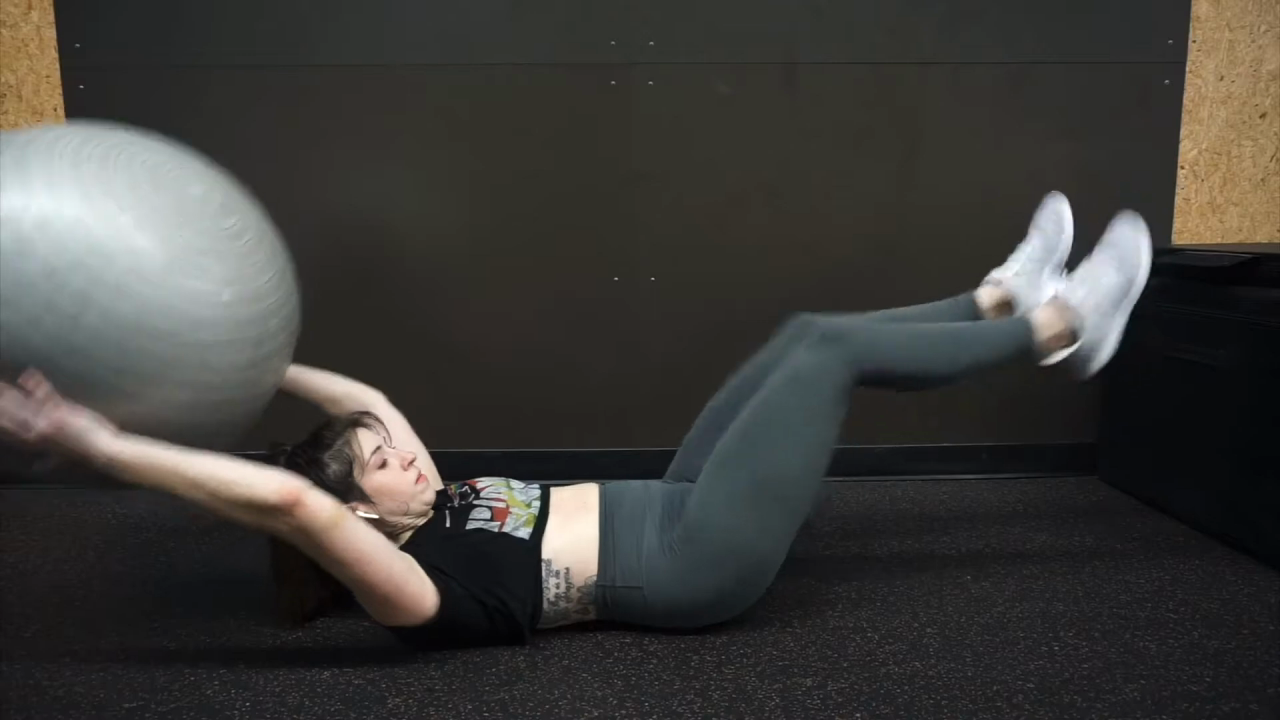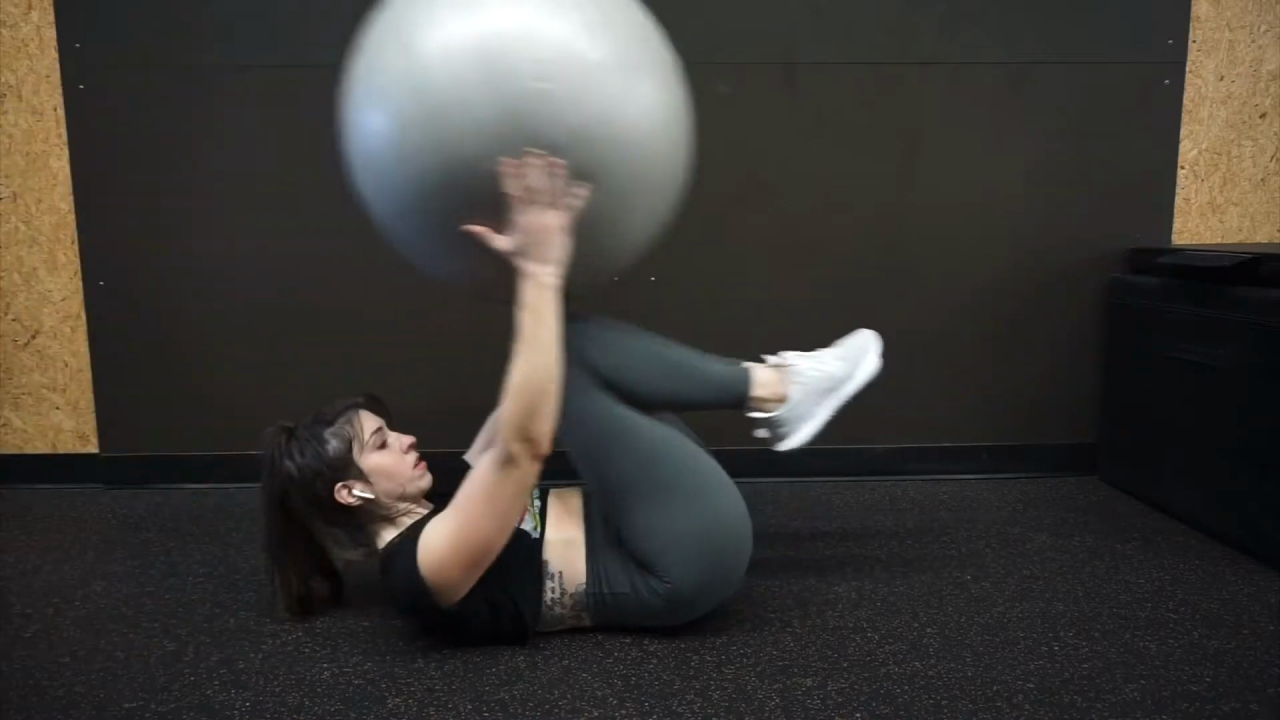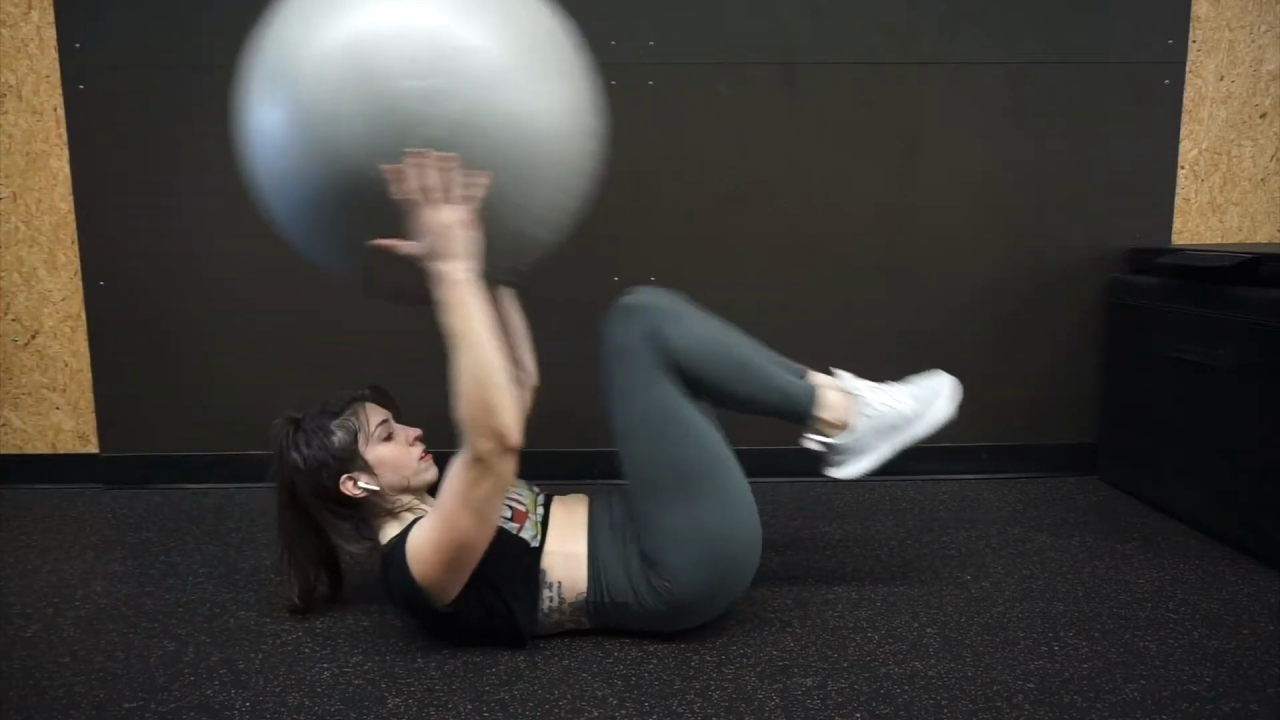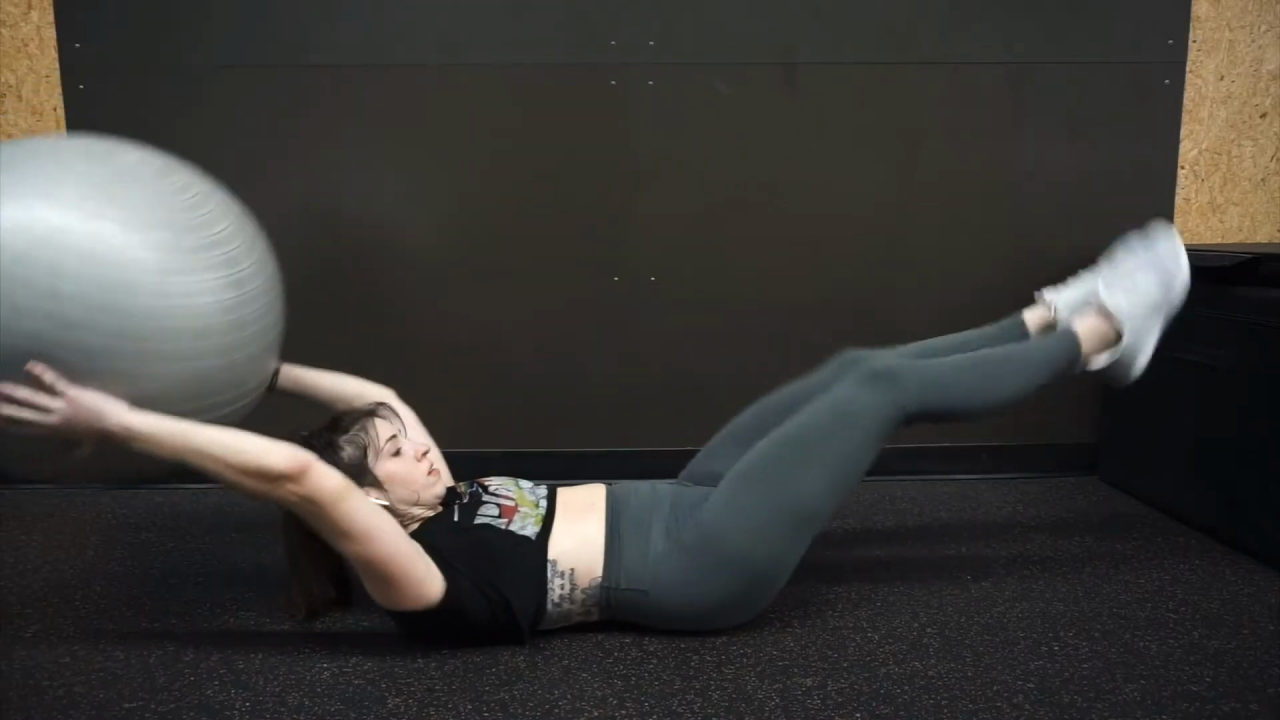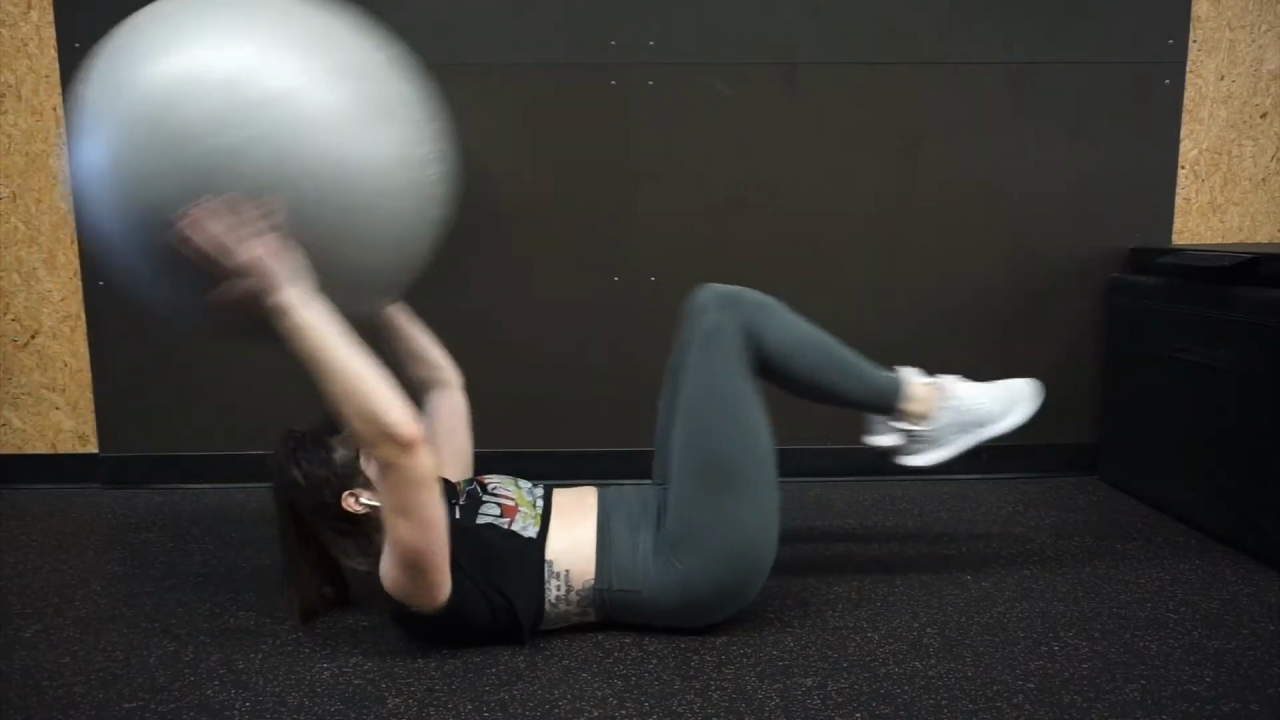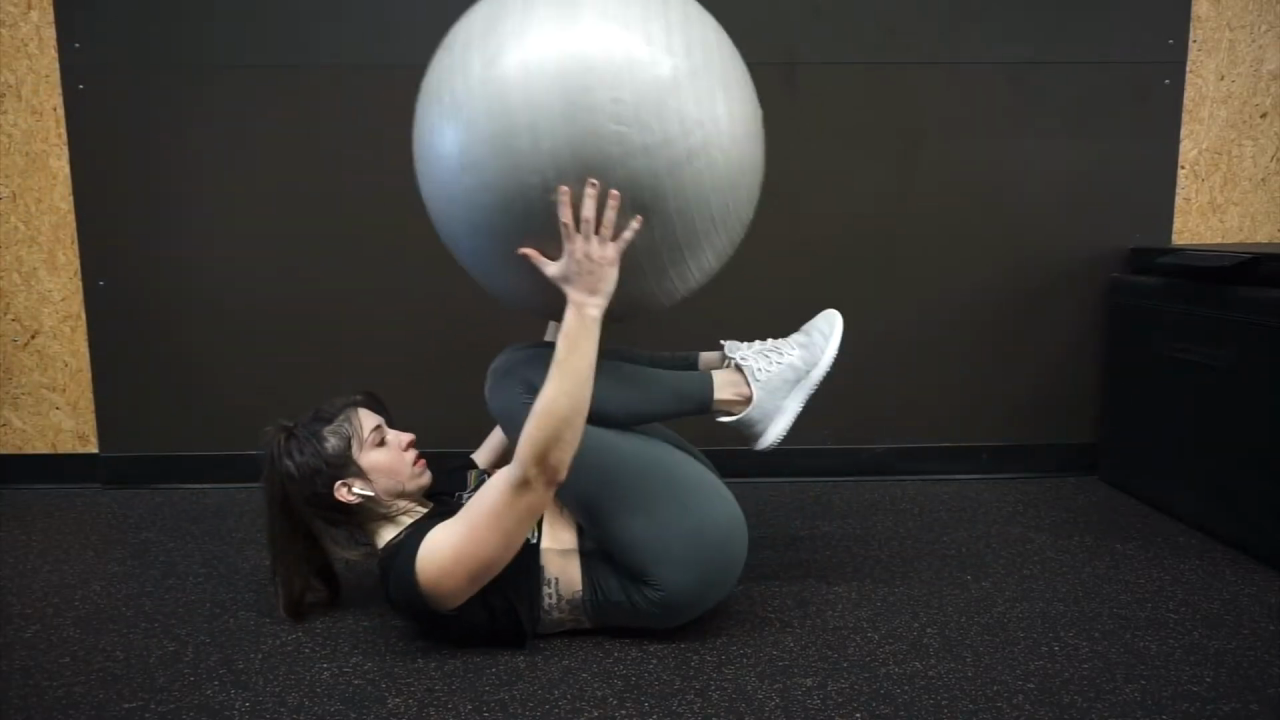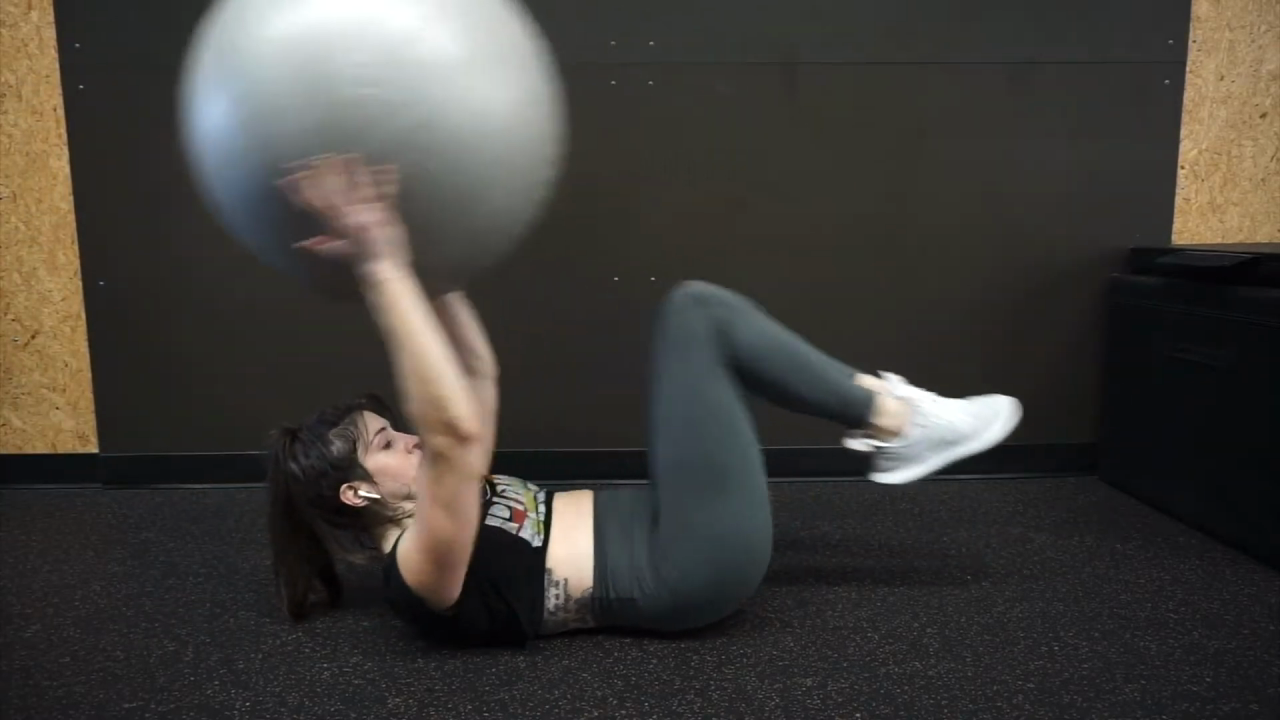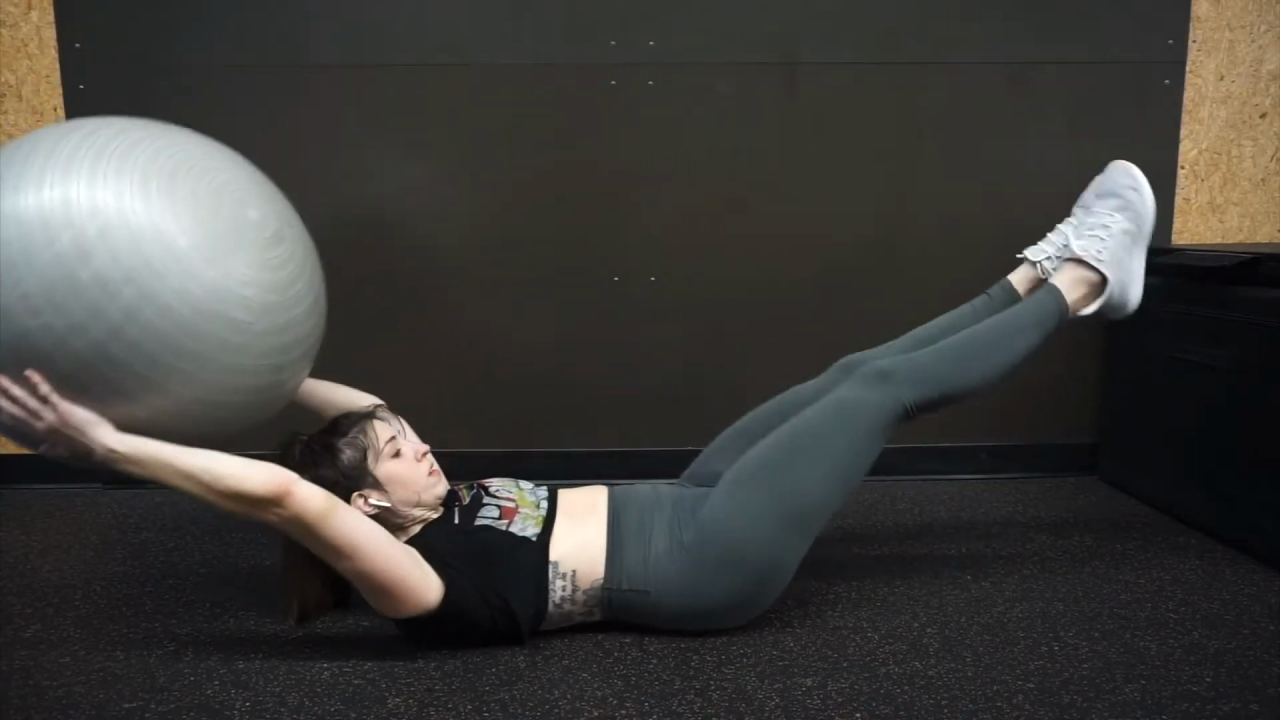
dt=0.5s
person 1, frame 1
left shoulder: (430, 514)
right shoulder: (411, 597)
left elbow: (361, 402)
right elbow: (291, 498)
right wrist: (107, 446)
left hip: (673, 512)
right hip: (700, 561)
left knee: (809, 339)
right knee: (832, 351)
left ankle: (1007, 300)
right ankle: (1064, 327)
person 1, frame 2
left shoulder: (424, 512)
right shoulder: (426, 565)
left elbow: (515, 407)
right elbow: (523, 443)
left wrist: (535, 270)
right wrist: (540, 274)
left hip: (676, 537)
right hip: (691, 555)
left knee: (568, 355)
right knee: (573, 348)
left ankle: (774, 384)
right ankle: (774, 391)
person 1, frame 3
left shoulder: (447, 508)
right shoulder: (427, 565)
left elbow: (518, 379)
right elbow: (495, 437)
left wrist: (478, 269)
right wrist: (453, 268)
left hip: (672, 543)
right hip: (691, 569)
left knee: (647, 328)
right knee: (639, 319)
left ankle: (841, 407)
right ankle: (844, 416)
person 1, frame 4
left shoulder: (442, 511)
right shoulder: (419, 583)
left elbow: (372, 400)
right elbow: (297, 470)
left wrist: (261, 369)
right wrist: (122, 418)
left hip: (684, 509)
right hip: (708, 562)
left knee: (864, 370)
right knee: (882, 382)
left ankle: (1060, 321)
right ankle: (1098, 330)
person 1, frame 5
left shoulder: (449, 506)
right shoulder: (417, 583)
left elbow: (440, 384)
right elbow: (395, 433)
right wrist: (287, 293)
left hip: (670, 535)
right hip: (703, 568)
left knee: (720, 323)
right knee: (721, 311)
left ankle: (908, 402)
right ankle: (920, 406)
person 1, frame 6
left shoulder: (435, 504)
right shoulder: (423, 568)
right elbow: (542, 467)
left wrist: (575, 296)
right wrist: (585, 299)
left hip: (677, 530)
right hip: (689, 552)
left knee: (525, 380)
right knee: (517, 379)
left ankle: (733, 373)
right ankle: (737, 388)
person 1, frame 7
left shoulder: (446, 506)
right shoulder: (426, 575)
left elbow: (478, 369)
right elbow: (451, 433)
left wrist: (416, 267)
right wrist: (386, 266)
left hip: (683, 537)
right hip: (697, 566)
left knee: (692, 314)
right knee: (693, 312)
left ankle: (879, 405)
right ankle: (891, 422)
person 1, frame 8
left shoulder: (437, 517)
right shoulder: (424, 588)
left elbow: (368, 410)
right elbow: (282, 493)
right wrist: (108, 440)
left hip: (687, 509)
right hip: (711, 561)
left knee: (861, 371)
right knee: (879, 387)
left ankle: (1044, 275)
right ankle: (1080, 284)
